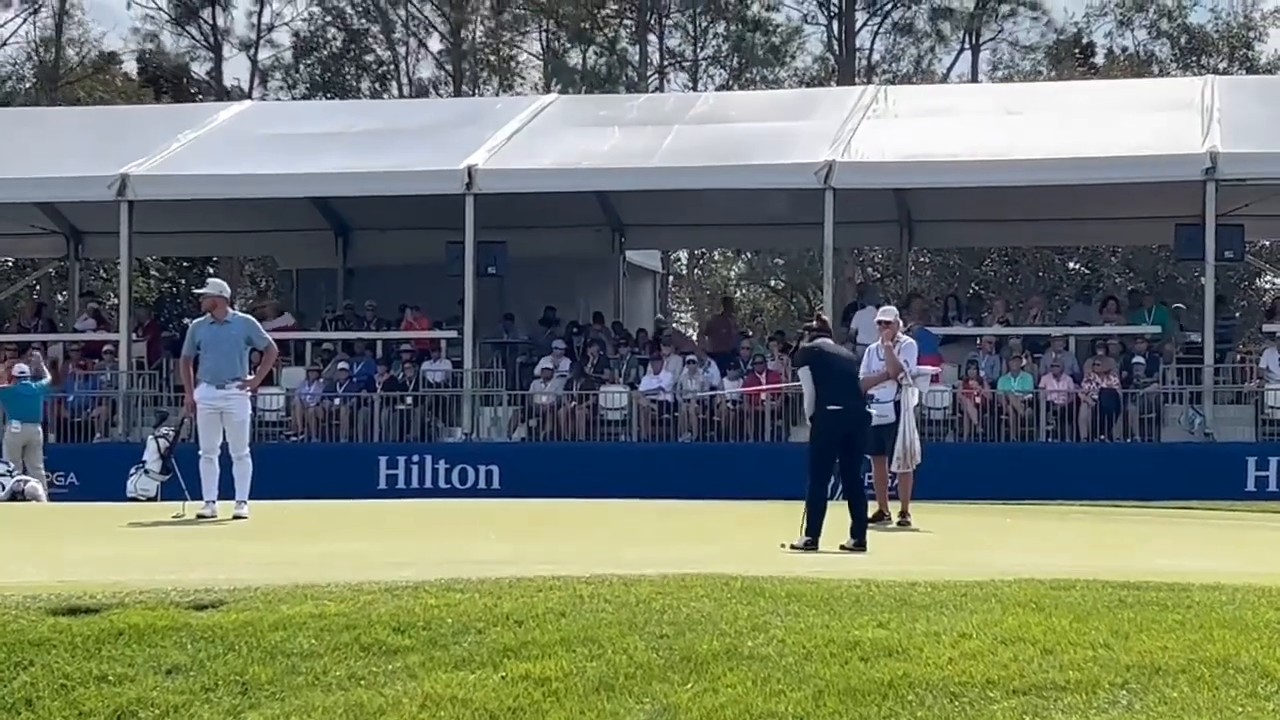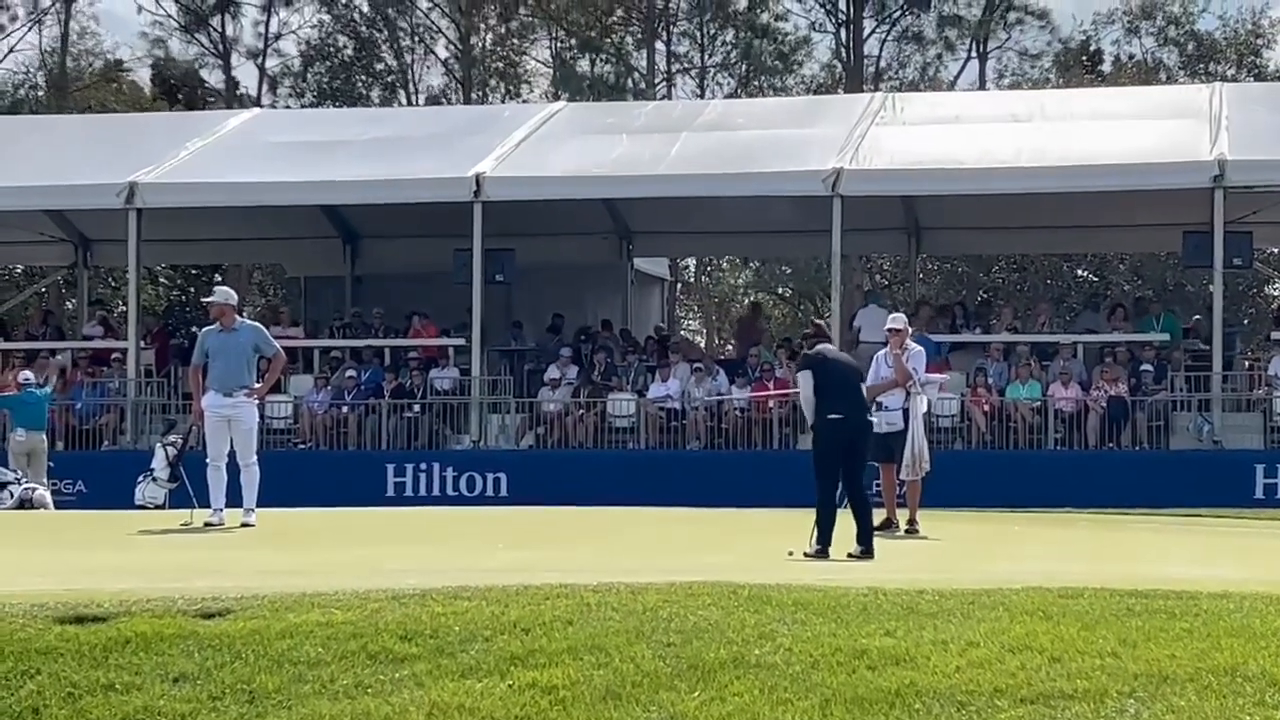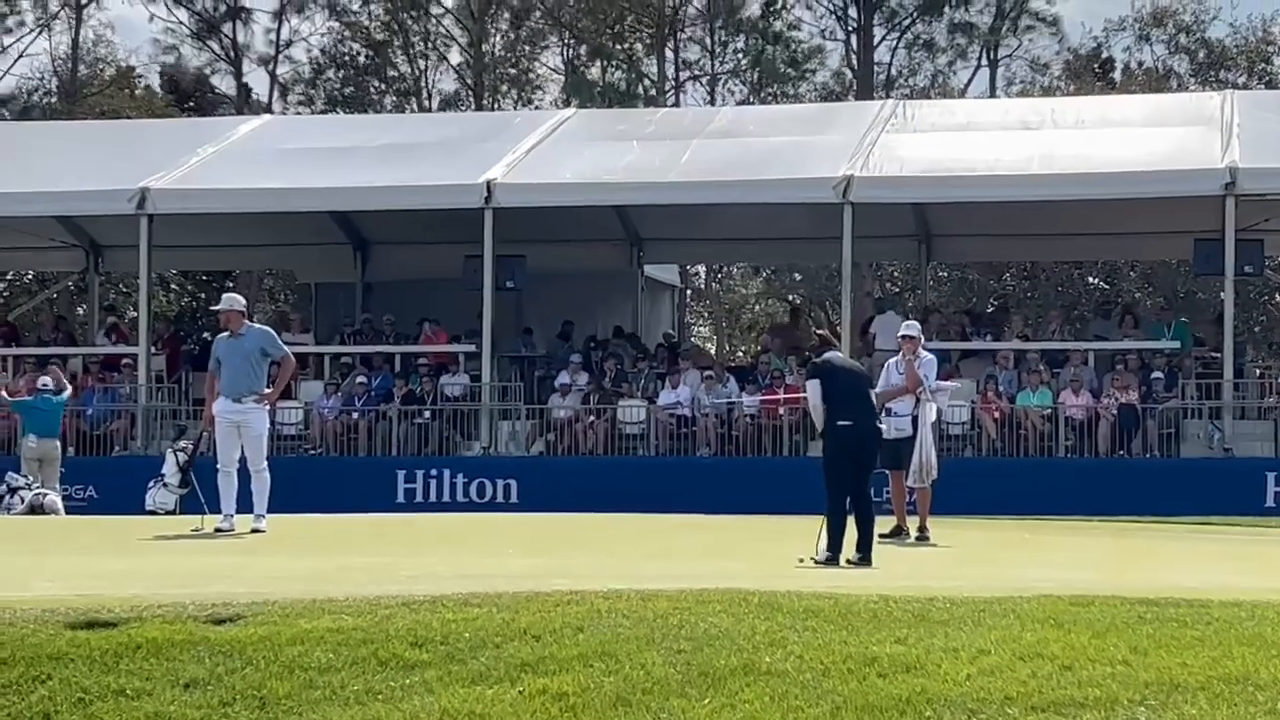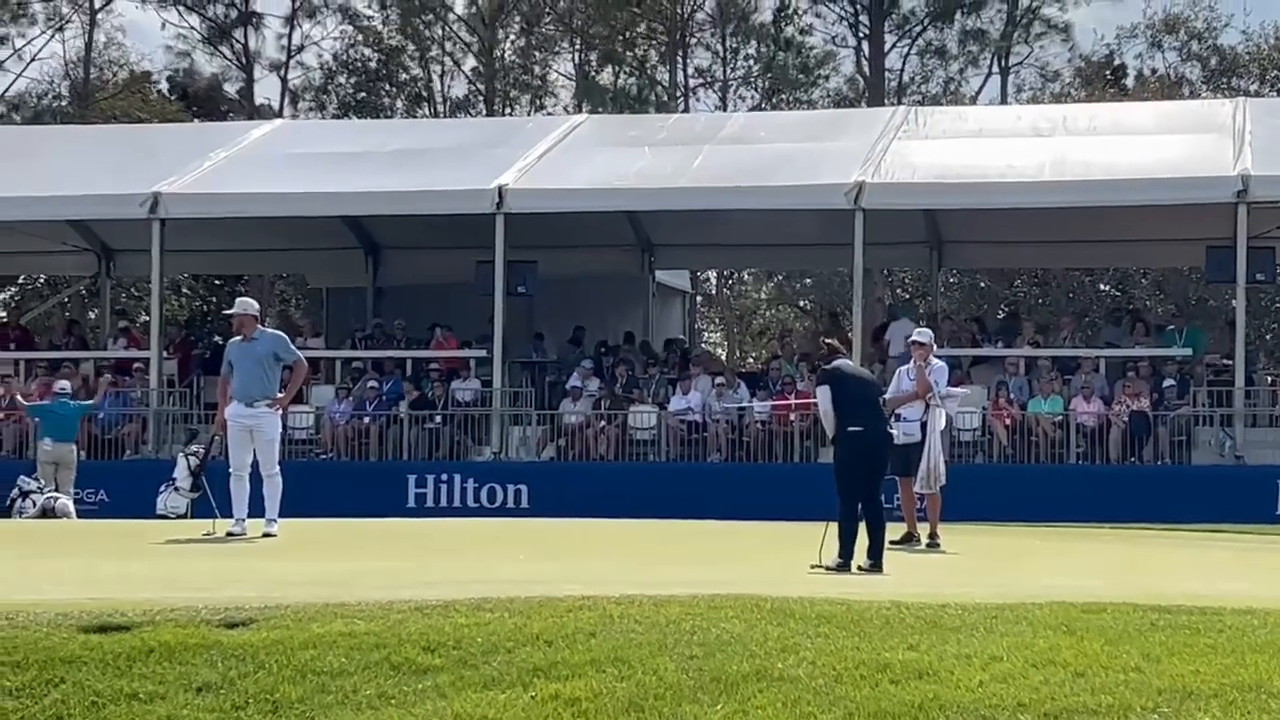
dt=0.5s
person 1, frame 1
left shoulder: (245, 323)
right shoulder: (197, 326)
left elbow: (271, 349)
right elbow: (186, 359)
left wrist: (257, 379)
right wrist: (189, 393)
left hip: (236, 392)
right hip: (206, 393)
left knee: (240, 451)
right knee: (208, 451)
left ankle: (241, 502)
right ankle: (209, 502)
person 1, frame 2
left shoulder: (253, 330)
right shoulder: (207, 334)
left elbow: (279, 357)
right elbow: (196, 368)
left wrist: (264, 387)
right wrist: (197, 400)
left hip: (243, 401)
right hip: (214, 401)
left knee: (247, 459)
right knee: (215, 459)
left ankle: (249, 510)
right ankle: (217, 510)
person 1, frame 3
left shoulder: (262, 334)
right shoulder: (220, 341)
left elbow: (289, 361)
right elbow: (212, 374)
left wrist: (275, 393)
right wrist: (208, 405)
left hip: (253, 406)
right hip: (224, 407)
left knee: (257, 465)
right knee: (226, 465)
left ankle: (260, 516)
right ankle: (228, 516)
person 1, frame 4
left shoulder: (275, 339)
right shoulder: (232, 345)
left elbow: (301, 366)
right elbow: (224, 378)
left wrist: (287, 397)
right wrist: (221, 410)
left hip: (266, 411)
right hip: (237, 411)
left knee: (269, 469)
right knee: (238, 470)
left ankle: (271, 520)
right ankle: (239, 520)
person 2, frame 1
left shoulder: (806, 352)
right shoulder: (846, 353)
left elbow: (810, 392)
right elbow: (854, 387)
left wrist: (812, 419)
left hip: (830, 415)
right hip: (859, 414)
left knee: (818, 478)
right knee: (852, 477)
left ankle: (810, 537)
right ankle: (857, 537)
person 2, frame 2
left shoulder: (809, 358)
right shoulder: (849, 360)
left elbow: (807, 397)
right elbow: (859, 394)
left wrist: (813, 424)
left hip: (831, 423)
right hip: (861, 422)
left knee: (826, 486)
right knee: (855, 484)
left ankle: (822, 545)
right ankle: (865, 545)
person 2, frame 3
left shoulder: (817, 366)
right shoulder: (859, 368)
left elbow: (815, 404)
right elbow: (871, 401)
left wrist: (823, 431)
left hip: (841, 431)
right hip: (870, 430)
left knee: (837, 493)
right knee: (862, 491)
left ankle: (832, 552)
right ankle: (863, 552)
person 2, frame 4
left shoulder: (827, 373)
right shoulder: (867, 374)
left elbow: (826, 410)
right elbow: (876, 407)
left wrist: (834, 437)
left hip: (852, 437)
right hip: (881, 435)
left knee: (849, 499)
right knee: (873, 497)
left ankle: (844, 558)
right ankle: (875, 559)
person 3, frame 1
left shoulder: (908, 345)
right shoulder: (871, 349)
left elbow: (897, 372)
right elbow: (861, 382)
left wrist: (888, 345)
right wrist: (885, 375)
left hip: (897, 410)
right hip: (874, 411)
right knee: (877, 462)
left ankle: (904, 512)
right ankle: (883, 510)
person 3, frame 2
left shoulder: (916, 352)
right shoulder: (879, 356)
left elbow: (906, 379)
right elbow: (869, 390)
left wrist: (897, 352)
right wrist: (894, 382)
left hip: (905, 418)
right hip: (881, 419)
right knee: (886, 470)
left ankle: (912, 519)
right ankle: (891, 518)
person 3, frame 3
left shoulder: (928, 360)
right shoulder: (891, 364)
left elbow: (916, 385)
right elbow: (879, 396)
left wrist: (909, 359)
right wrist: (904, 389)
left hip: (914, 425)
right hip: (891, 426)
right knee: (895, 476)
left ankle: (923, 526)
right ankle: (901, 525)
person 3, frame 4
left shoulder: (939, 367)
right shoulder: (902, 371)
left elbow: (926, 391)
right elbow: (889, 402)
left wrist: (920, 364)
right wrist: (913, 395)
left hip: (923, 432)
right hip: (901, 432)
right knee: (904, 483)
left ankle: (933, 533)
right ankle: (912, 532)
